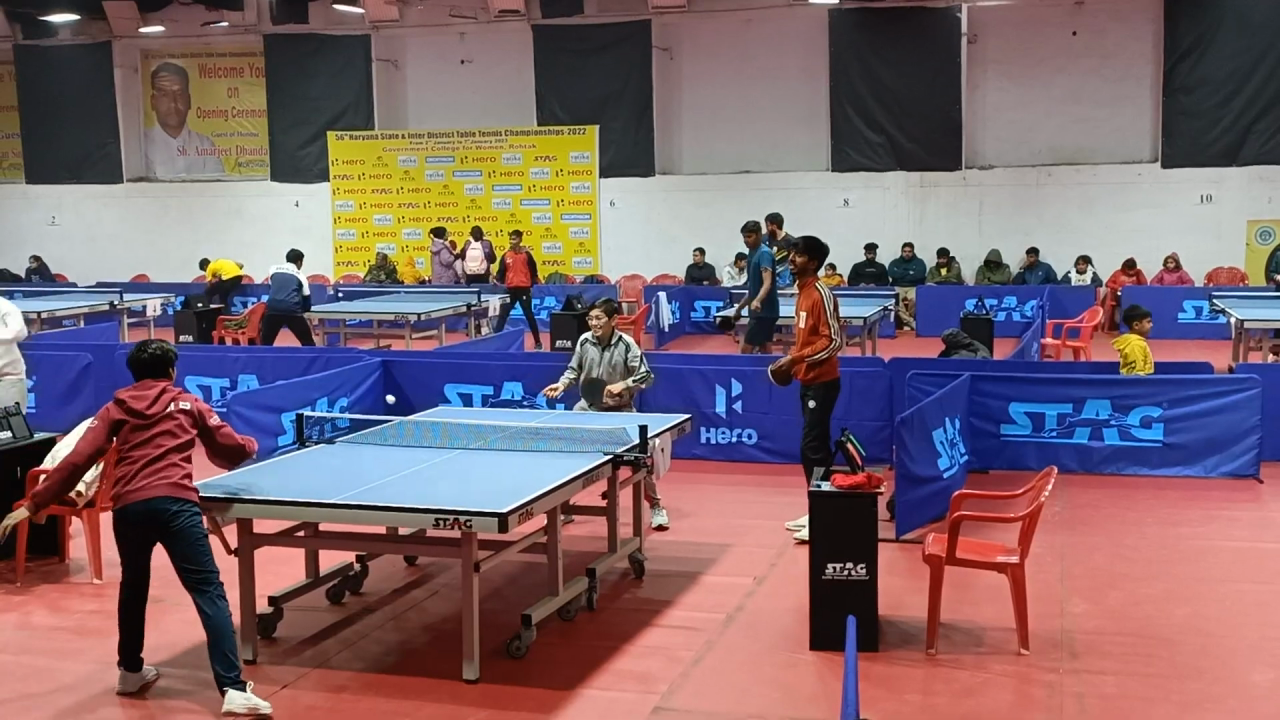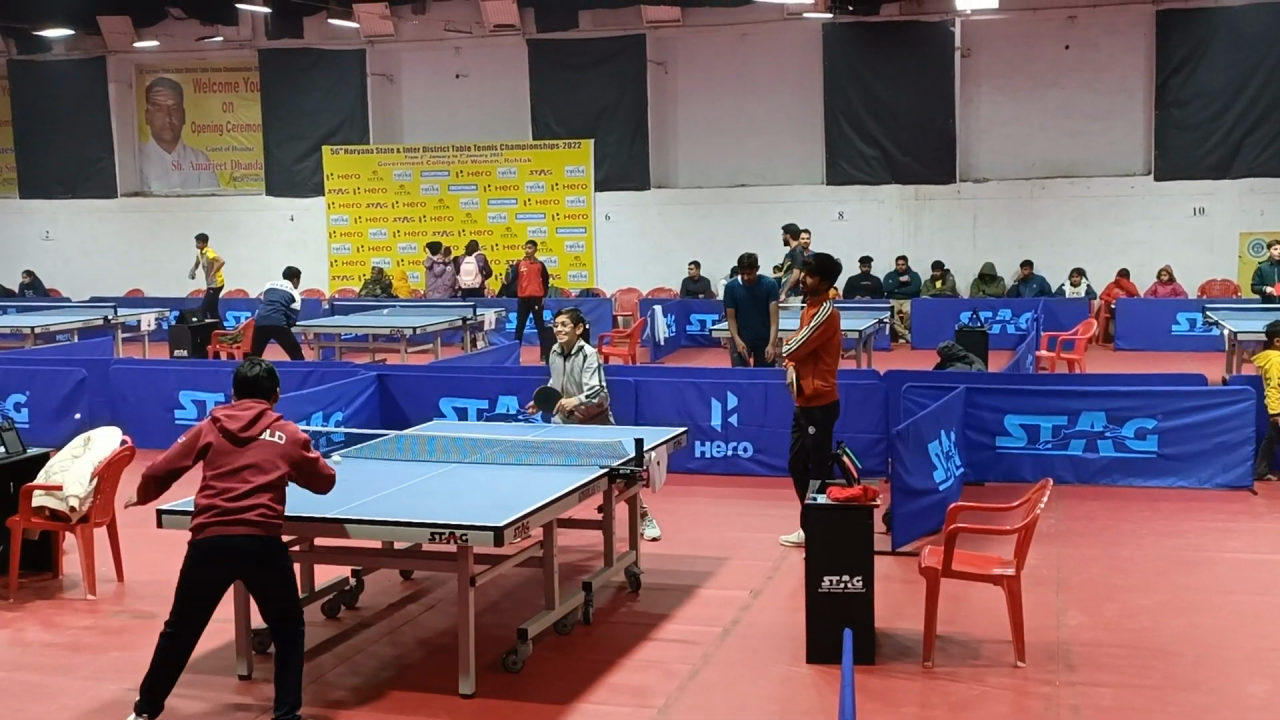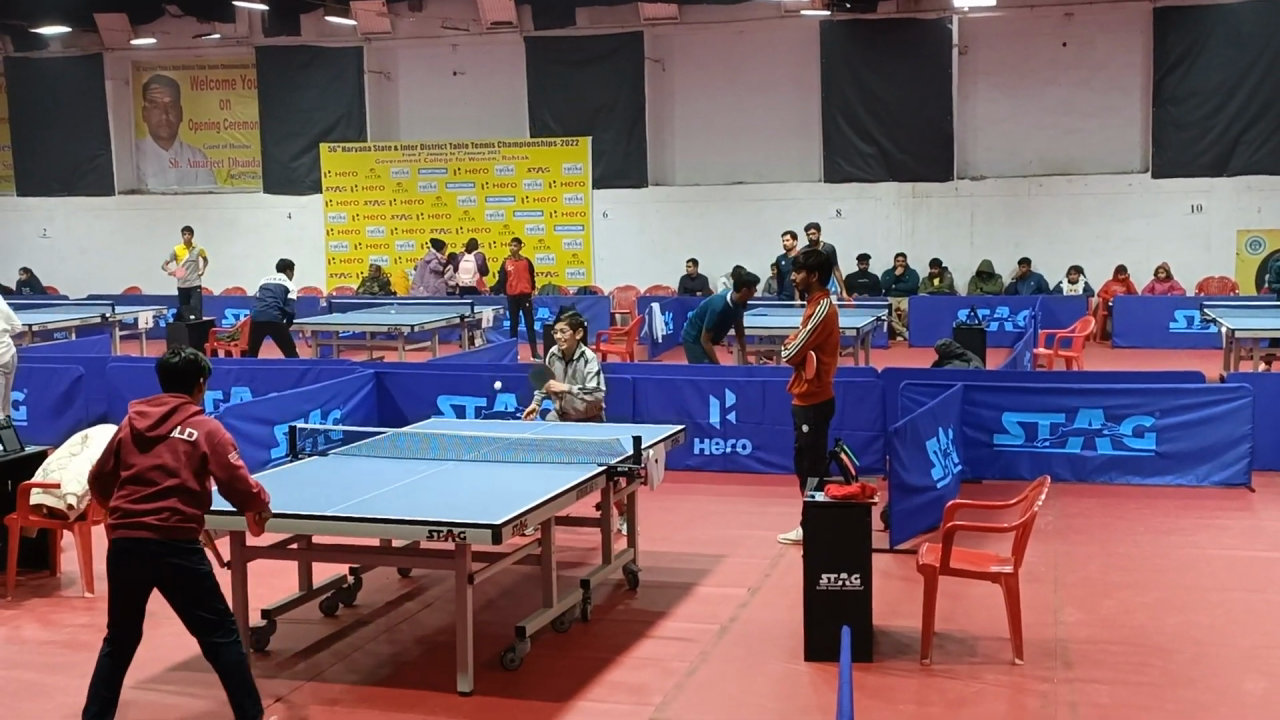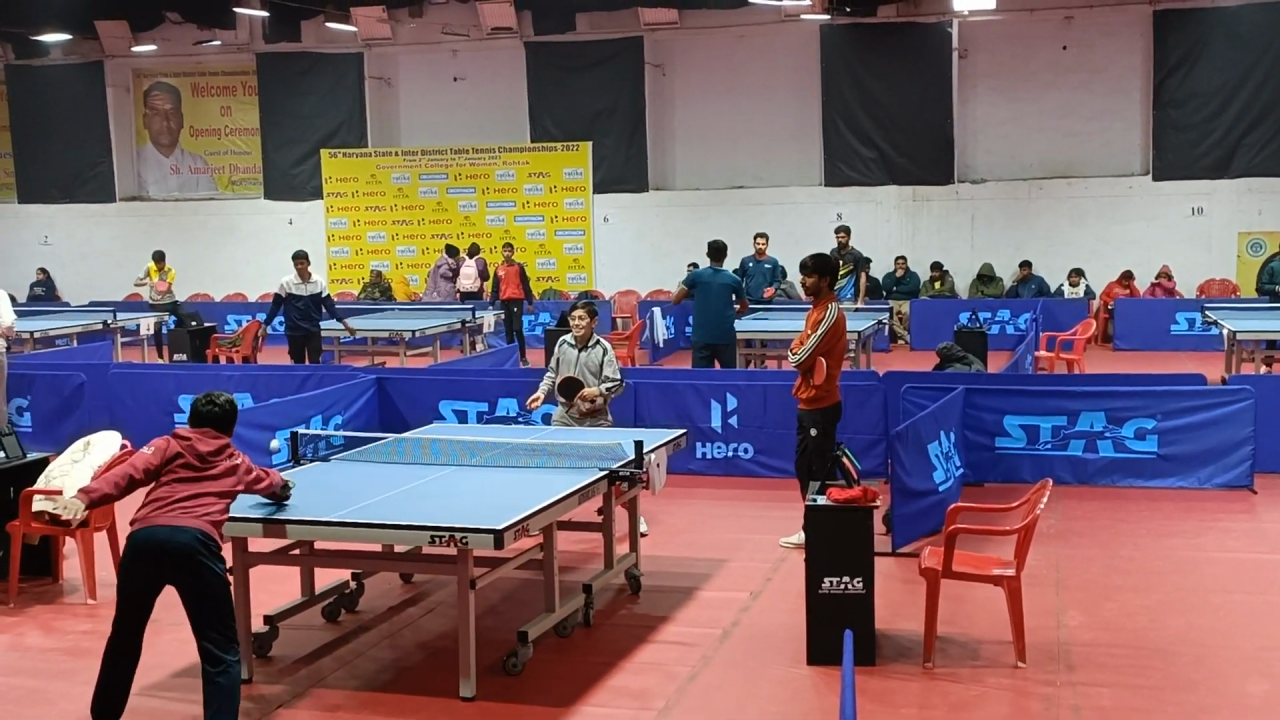
dt=1s
person 1, frame 1
left shoulder: (116, 409)
right shoulder: (188, 404)
left elbow: (77, 462)
right elbow: (232, 449)
left wrist: (32, 504)
right wrist: (249, 446)
left hip: (128, 509)
right hip: (174, 504)
left knee: (133, 586)
right knee: (209, 592)
left ankle: (131, 671)
right ankle: (234, 689)
person 1, frame 2
left shoulder: (210, 427)
right shoulder: (288, 434)
left elbow: (157, 474)
right elbow: (324, 481)
left wrist: (142, 496)
left hip: (209, 540)
right hip: (262, 541)
left knee: (179, 628)
right knee: (288, 630)
person 1, frame 3
left shoulder: (129, 424)
right shoulder: (206, 429)
left elbow: (99, 480)
right elbow: (242, 490)
left wrist: (119, 509)
right wrist: (261, 507)
left hip: (124, 545)
right hip: (174, 546)
left knee: (120, 639)
right knee: (221, 635)
person 1, frame 4
left shoulder: (170, 446)
right shoulder: (237, 463)
left elbow: (130, 473)
right elbow: (279, 488)
left wrist: (83, 498)
right wrist: (279, 484)
left hip: (145, 540)
right hip: (197, 542)
left knee: (124, 640)
right knee: (221, 651)
person 2, frame 1
left shoulder: (821, 294)
right shoulder: (802, 293)
left elbow: (833, 341)
left wrist: (797, 358)
right wrist: (793, 356)
left hip: (822, 382)
right hip: (808, 381)
left knee: (811, 449)
right knee: (818, 448)
person 2, frame 2
left shoulder: (825, 313)
right shoulder: (809, 309)
left elbow: (792, 349)
left wrist: (788, 344)
right wrist: (792, 367)
left hip: (820, 404)
right hip: (804, 402)
left knee: (819, 471)
right knee: (797, 465)
person 2, frame 3
left shoulder: (822, 309)
right shoulder: (816, 305)
left elbow: (790, 355)
right elbow: (796, 345)
left wrist: (790, 348)
right wrist: (793, 346)
left hip: (813, 400)
right hip: (807, 398)
left knee: (813, 467)
right knee: (804, 465)
person 2, frame 4
left shoulder: (831, 314)
right shoulder: (816, 310)
left elbow: (800, 359)
right elbow: (798, 350)
left wrist: (797, 353)
right wrist: (798, 351)
left hip: (820, 405)
right hip: (809, 402)
left knee: (820, 471)
right knee: (804, 467)
person 3, frame 1
left shoulder: (626, 344)
right shoulder: (584, 341)
left elbow: (646, 377)
right elbow: (574, 370)
left wrist: (624, 384)
right wrist: (561, 385)
left hip: (620, 410)
right hip: (588, 407)
left ankle: (656, 507)
person 3, frame 2
left shoulder: (588, 354)
right shoulder: (555, 352)
left elbow: (597, 391)
left wrist: (576, 400)
left hip: (595, 420)
right hip: (565, 420)
left ankle: (644, 519)
person 3, frame 3
left shoulder: (589, 359)
right shoulder: (553, 355)
left elbow: (596, 394)
left wrist: (565, 388)
right wrist: (536, 402)
left hip: (589, 421)
right hip: (559, 418)
left knee: (608, 471)
right knee: (539, 465)
left ankle: (624, 516)
right ankle: (533, 515)
person 3, frame 4
left shoulder: (603, 349)
right shoulder: (563, 343)
left elbow: (617, 383)
right elbow: (553, 373)
left wrist: (598, 391)
right wrist: (542, 392)
left hip: (595, 417)
right hip: (566, 414)
left knee: (611, 468)
right knee: (550, 464)
left ankle: (632, 511)
